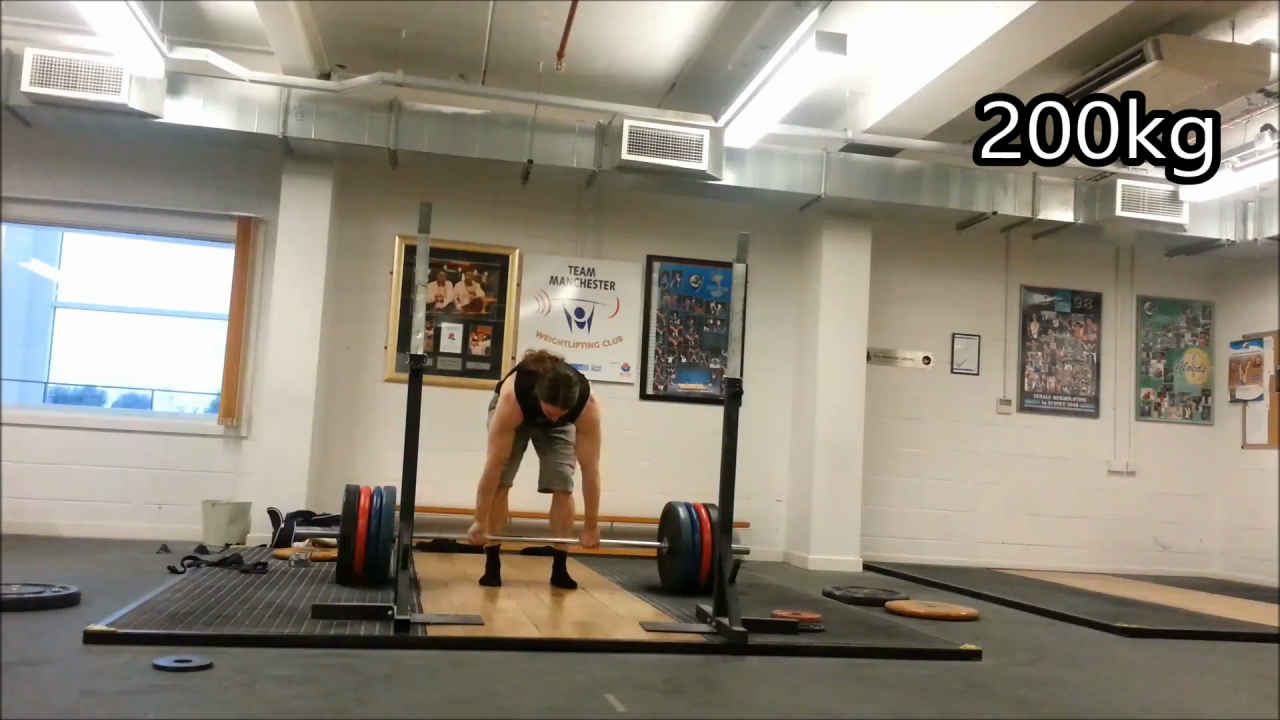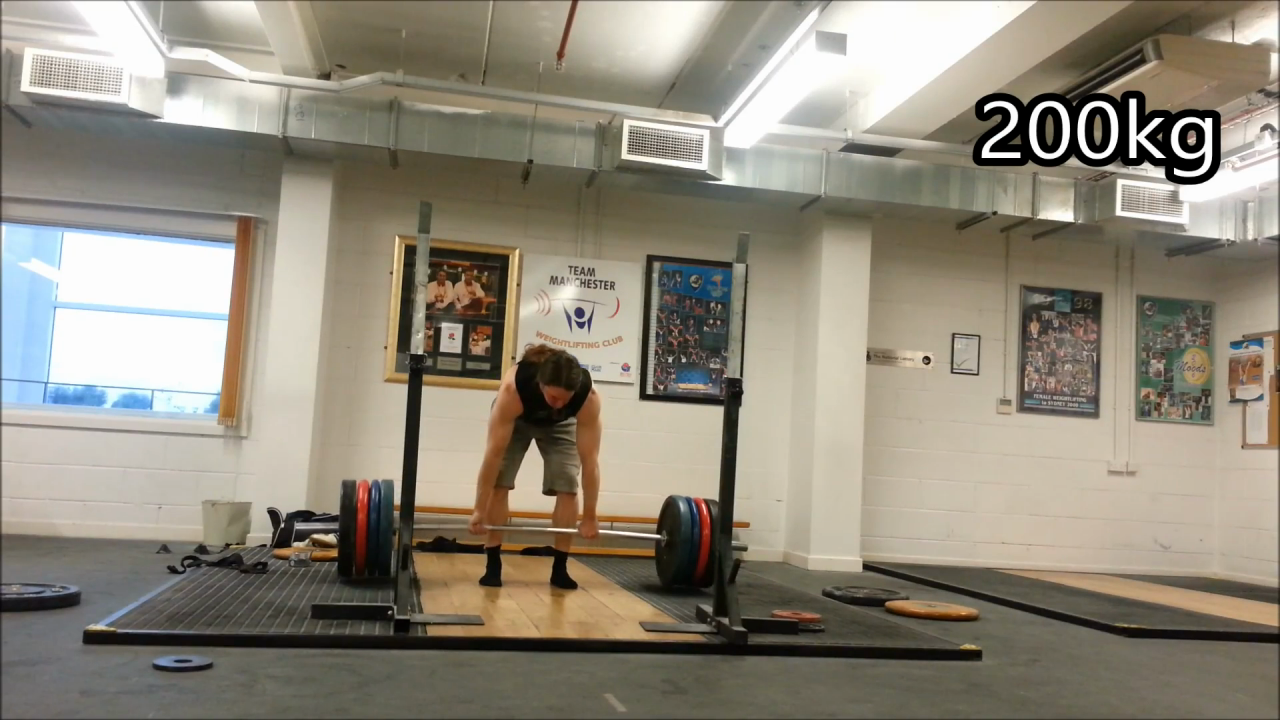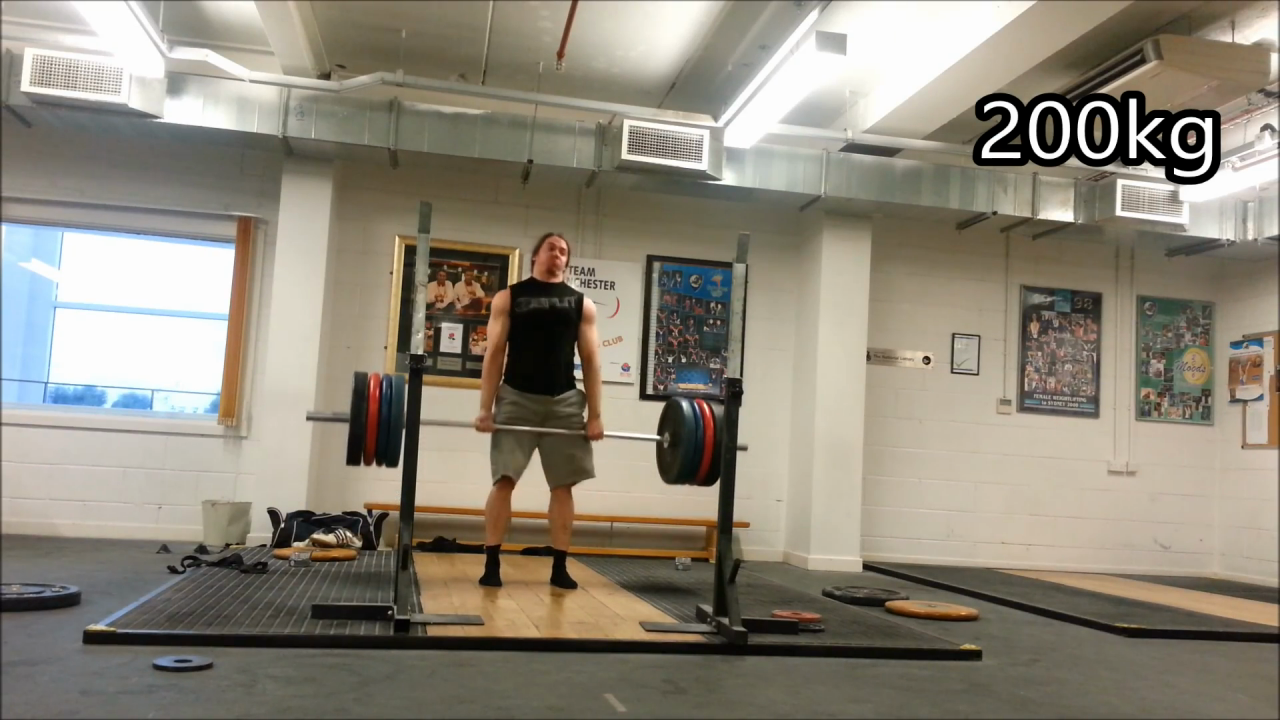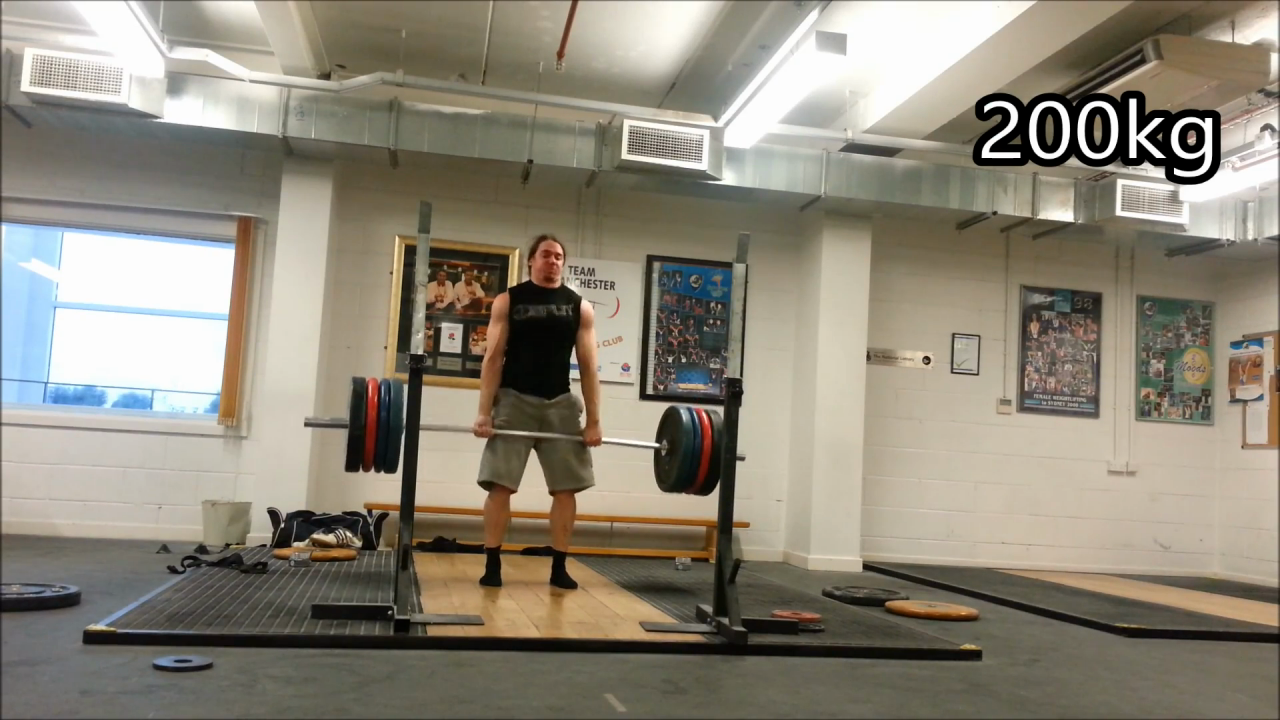
dt=0.7s
person 1, frame 1
left shoulder: (588, 406)
right shoulder: (511, 396)
left elbow: (590, 469)
right elbow: (494, 464)
left wrist: (591, 526)
right wrist: (480, 521)
left hip: (558, 427)
right hip: (514, 413)
left knee: (562, 485)
right knee: (500, 481)
left ankle: (560, 567)
right ankle: (492, 565)
person 1, frame 2
left shoulder: (589, 397)
right shoulder: (513, 387)
left elbow: (589, 461)
right elbow: (494, 453)
left wrist: (590, 517)
right wrist: (479, 510)
left hip: (560, 425)
right hip: (516, 419)
left knee: (568, 486)
right knee: (499, 482)
left ankle: (560, 568)
right ankle: (493, 566)
person 1, frame 3
left shoulder: (581, 303)
right shoulder: (509, 297)
left elbow: (590, 360)
right elbow: (494, 354)
left wrist: (594, 414)
right wrist: (486, 407)
left hip: (565, 401)
right hip: (517, 398)
left knee: (563, 485)
right knee: (504, 480)
left ankle: (559, 567)
right ankle: (491, 565)
person 1, frame 4
left shoulder: (580, 306)
right shoulder: (508, 300)
left elbow: (588, 366)
right elbow: (493, 358)
left wrist: (593, 420)
right wrist: (484, 411)
left hip: (560, 404)
right hip: (514, 400)
left knee: (565, 489)
right knee: (500, 486)
left ankle: (559, 567)
right ankle: (492, 565)
